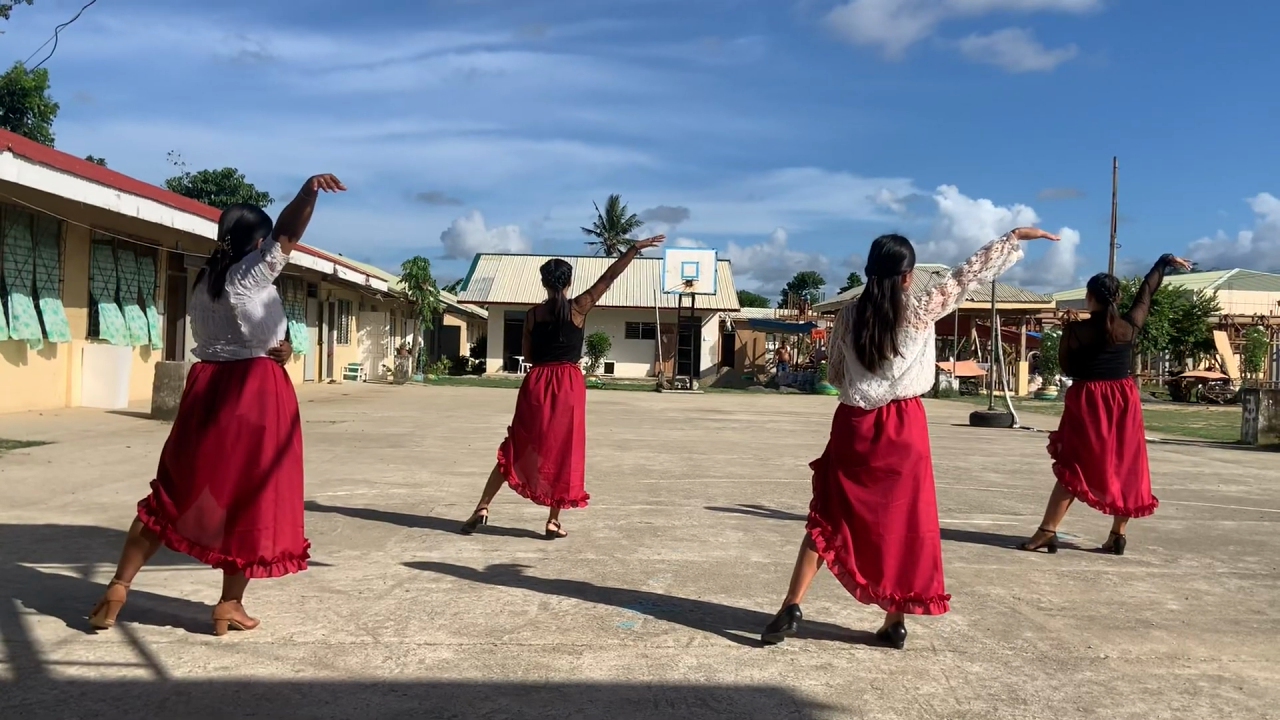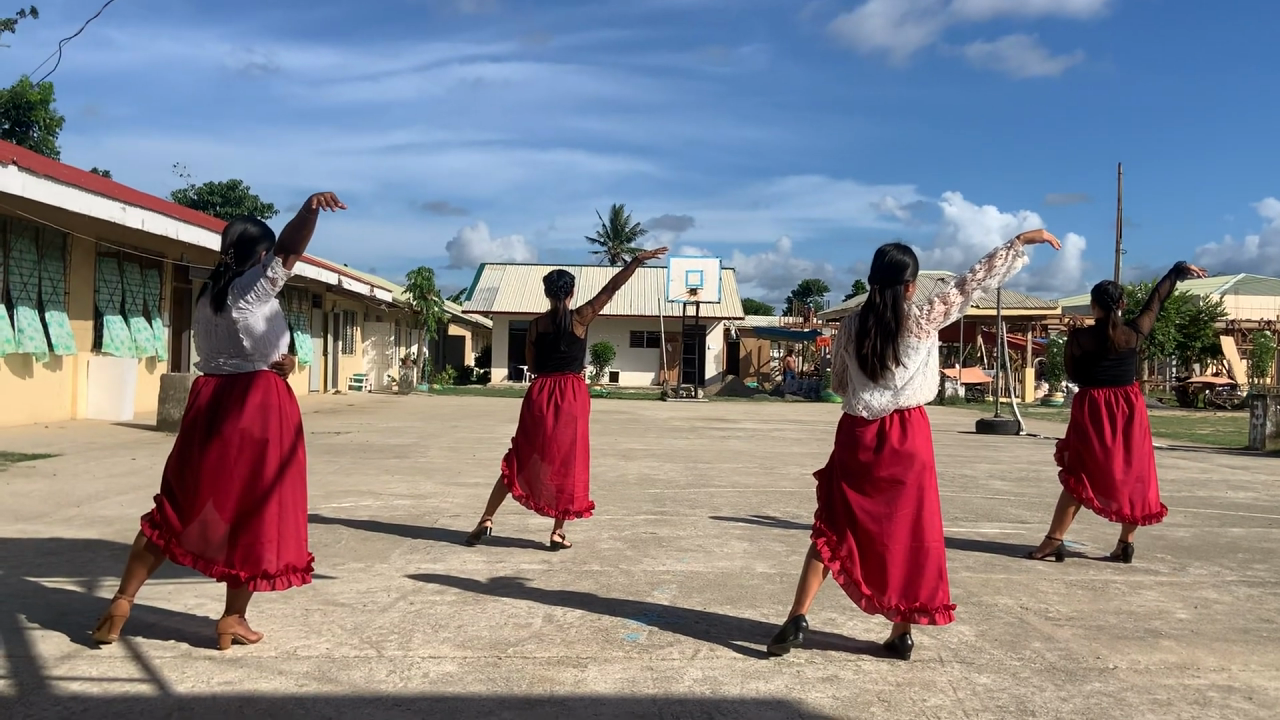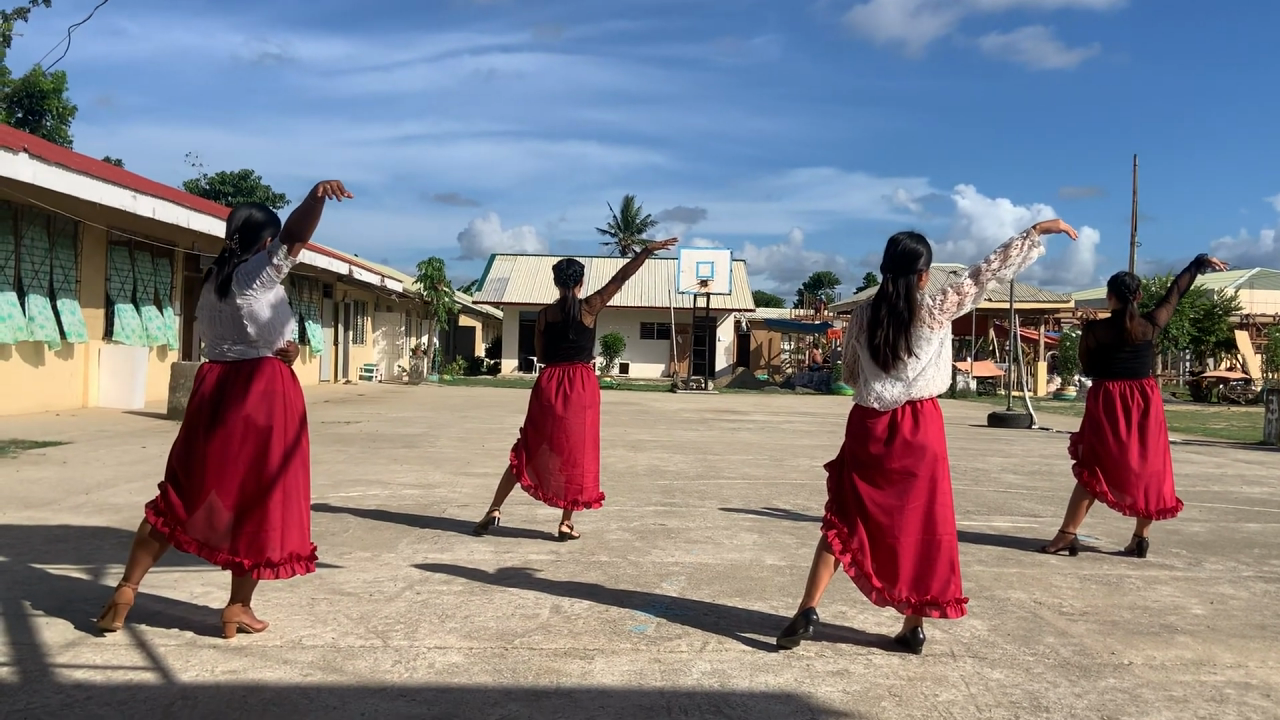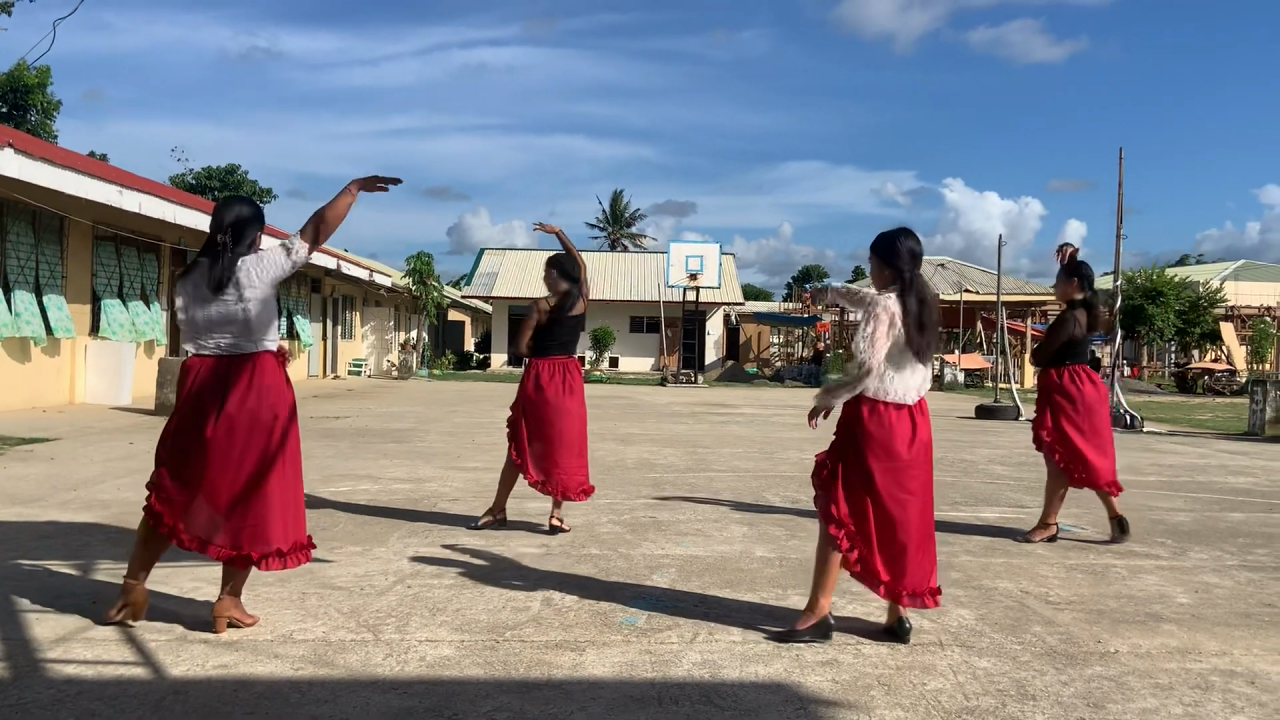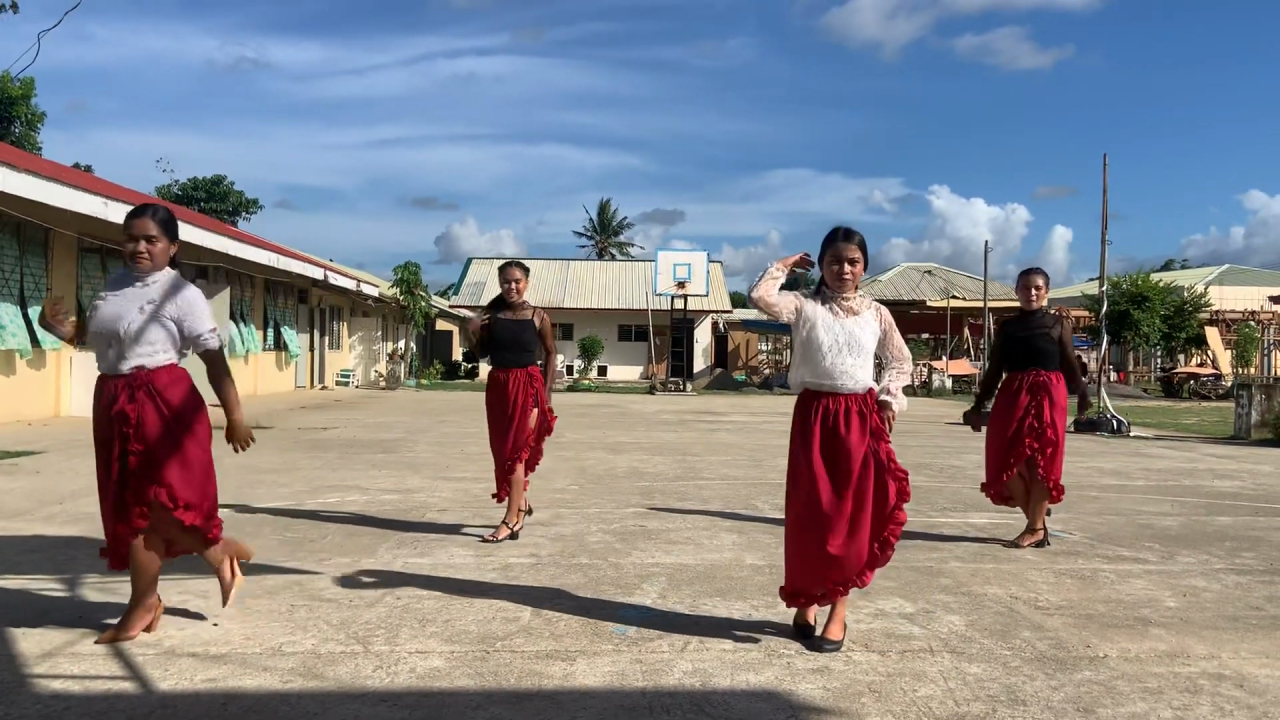
dt=1s
person 1, frame 1
left shoulder: (206, 283)
right shoulder: (250, 275)
right elbow: (288, 235)
left wrist: (275, 350)
right wrist: (309, 190)
left hip: (209, 390)
right hip: (253, 395)
left knee: (175, 493)
right knee: (248, 500)
left ankle: (117, 587)
right ankle: (230, 605)
person 1, frame 2
left shoulder: (209, 295)
right shoulder: (254, 288)
right elbow: (290, 250)
left wrist: (277, 361)
right wrist: (310, 208)
left hip: (211, 403)
right hip: (256, 407)
left knee: (179, 506)
right knee: (253, 513)
left ankle: (121, 601)
right ankle: (233, 619)
person 1, frame 3
left shoulder: (213, 281)
right shoulder: (259, 273)
right elbow: (296, 238)
left wrist: (281, 348)
right wrist: (316, 196)
left hip: (215, 390)
right hip: (261, 394)
left knee: (183, 494)
right knee: (257, 501)
left ankle: (126, 589)
right ankle: (238, 608)
person 1, frame 4
left shoulder: (189, 277)
right shoulder: (263, 265)
left elbow: (189, 335)
right elbow: (319, 228)
right wrist: (356, 186)
left hip: (201, 384)
right hip: (256, 389)
left knee: (173, 490)
right knee: (252, 496)
left ankle: (133, 587)
right ankle: (229, 601)
person 1, frame 5
left shoulder: (181, 293)
right shoulder: (114, 285)
left elbow: (214, 358)
right elbow: (92, 332)
left wrist: (234, 416)
right wrist: (58, 322)
left hip: (161, 403)
right hip: (118, 406)
left knee: (146, 507)
right knee: (138, 506)
left ankle: (144, 609)
right ankle: (221, 551)
person 2, frame 1
left shoulder: (849, 315)
right shoulder: (919, 310)
left elbow: (834, 374)
right elbow: (970, 272)
right wrist: (1017, 236)
left hip: (854, 423)
right hip: (903, 425)
left knee: (828, 518)
right knee: (902, 522)
left ankle: (791, 607)
right ankle: (894, 621)
person 2, frame 2
left shoulder: (852, 325)
right shoulder: (922, 319)
left elbow: (838, 384)
right elbow: (973, 281)
right wrist: (1022, 240)
left hip: (858, 433)
right hip: (906, 435)
left knee: (834, 529)
right knee: (907, 533)
left ankle: (797, 620)
right ankle: (901, 633)
person 2, frame 3
left shoulder: (863, 314)
right shoulder: (936, 310)
left elbow: (849, 374)
right elbow: (989, 271)
right wrist: (1038, 231)
left hip: (869, 425)
right hip: (919, 426)
left knee: (844, 521)
right knee: (920, 525)
left ankle: (808, 611)
right ankle: (912, 626)
person 2, frame 4
left shoulder: (881, 307)
right shoulder: (914, 303)
left elbow: (867, 364)
left wrist: (828, 397)
right wrist: (835, 292)
left hip: (873, 417)
right hip: (911, 420)
left knee: (840, 511)
right knee: (898, 516)
left ankle: (818, 610)
right ankle: (897, 614)
person 2, frame 5
left shoulder: (876, 312)
right shoulder: (805, 306)
left elbow: (901, 362)
right elbow: (760, 297)
left wrist: (889, 398)
right wrist: (782, 267)
left hip: (863, 418)
right hip: (817, 414)
left knee: (857, 517)
right knee: (812, 515)
left ankle: (835, 613)
right ankle: (805, 606)
person 3, frame 1
left shoulder: (533, 314)
right shoulder: (578, 308)
left elbow: (528, 355)
right elbow: (609, 277)
right wrist: (635, 248)
left hip: (537, 383)
right hip: (568, 385)
left knee: (517, 448)
right knee: (563, 452)
left ankle: (482, 508)
right ankle: (553, 521)
person 3, frame 2
left shoulder: (536, 325)
right shoulder: (580, 318)
left elbow: (531, 366)
right elbow: (611, 288)
right wrist: (637, 260)
left hip: (540, 394)
right hip: (572, 395)
left knee: (521, 459)
right knee: (567, 462)
left ankle: (486, 519)
right ankle: (557, 532)
person 3, frame 3
left shoulder: (545, 314)
right shoulder: (589, 308)
left elbow: (541, 356)
right elbow: (621, 277)
right wrist: (647, 251)
left hip: (549, 384)
right hip: (581, 385)
left knee: (528, 450)
right knee: (576, 453)
left ankle: (494, 510)
right ankle: (566, 523)
person 3, frame 4
left shoulder: (541, 306)
right shoulder: (581, 300)
left elbow: (521, 348)
right elbow: (579, 262)
right wrist: (560, 234)
left hip: (540, 376)
right hip: (570, 376)
left knee: (521, 445)
right knee: (565, 446)
left ankle: (498, 509)
right ankle: (556, 515)
person 3, frame 5
left shoulder: (538, 316)
right shoulder: (492, 316)
left elbow: (550, 353)
right elbow: (479, 353)
left wrist: (548, 390)
right wrist: (472, 337)
left hip: (527, 386)
right hip: (497, 386)
left knee: (517, 452)
right knee: (504, 451)
left ankle: (509, 522)
right ankle: (520, 504)
person 4, frame 1
left shoulder: (1076, 330)
right shoulder: (1130, 325)
left elbow: (1067, 367)
right elbow: (1146, 291)
right wrist: (1166, 261)
left hip: (1087, 402)
right hip: (1124, 401)
left knee: (1073, 468)
right knee: (1124, 466)
left ankle: (1047, 531)
right ankle: (1117, 535)
person 4, frame 2
left shoulder: (1079, 338)
right shoulder: (1135, 333)
left elbow: (1073, 374)
right elbow: (1155, 301)
right wrist: (1179, 270)
left hip: (1092, 410)
right hip: (1129, 409)
left knee: (1079, 476)
right knee: (1132, 475)
left ankle: (1054, 540)
right ankle: (1126, 543)
person 4, frame 3
left shoulder: (1094, 330)
right shoulder: (1151, 325)
left elbow: (1087, 368)
right elbow: (1175, 292)
right wrist: (1200, 262)
left hip: (1107, 403)
right hip: (1145, 402)
left knee: (1092, 470)
right knee: (1147, 469)
left ankle: (1068, 534)
right ankle: (1140, 538)
person 4, frame 4
left shoulder: (1070, 317)
right shoulder: (1084, 309)
left elbow: (1043, 356)
right elbow: (1075, 269)
left wrist: (1033, 355)
right wrist: (1069, 253)
left hip: (1064, 388)
right hip: (1079, 386)
left knee: (1061, 456)
right knee: (1086, 456)
left ankle: (1049, 523)
right ankle: (1115, 517)
person 4, frame 5
left shoulder: (1058, 324)
right shoulder: (1007, 327)
left elbow: (1071, 365)
right elbow: (994, 369)
left wrist: (1083, 397)
right wrist: (978, 405)
left hip: (1047, 396)
right hip: (1012, 396)
left knee: (1041, 464)
right knee: (1009, 465)
left ankle: (1035, 528)
right ankle: (1037, 522)
